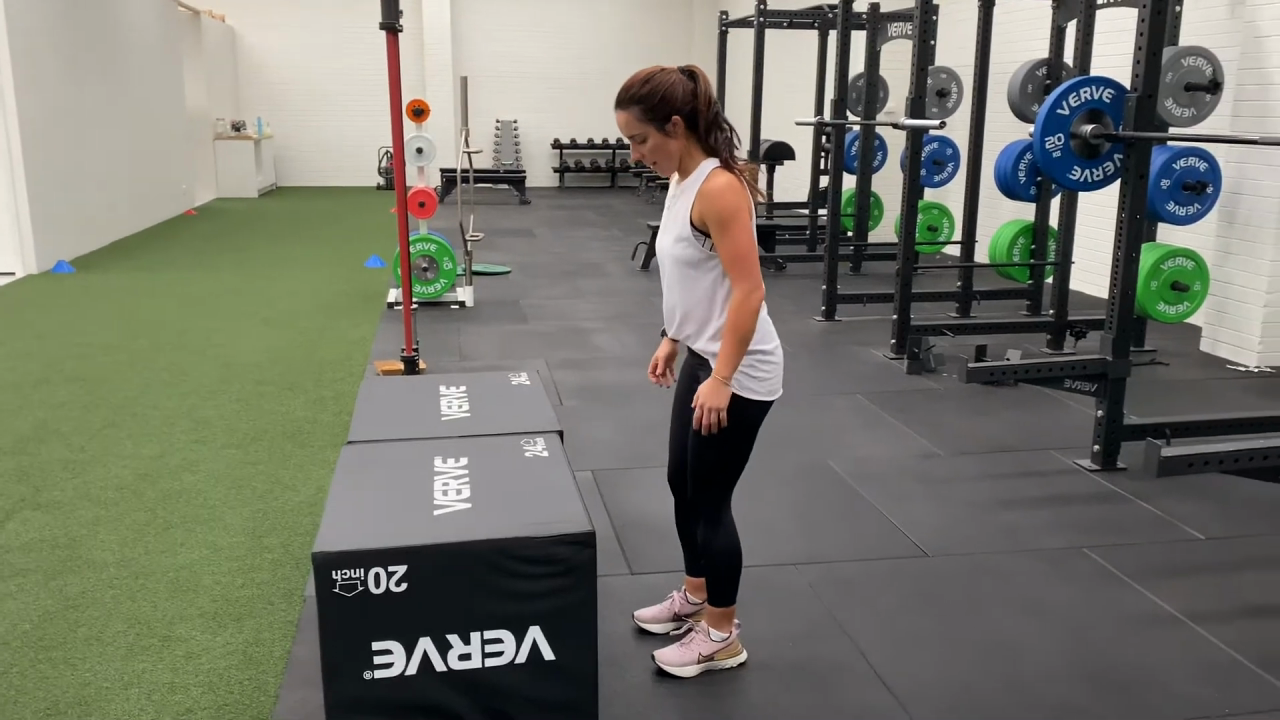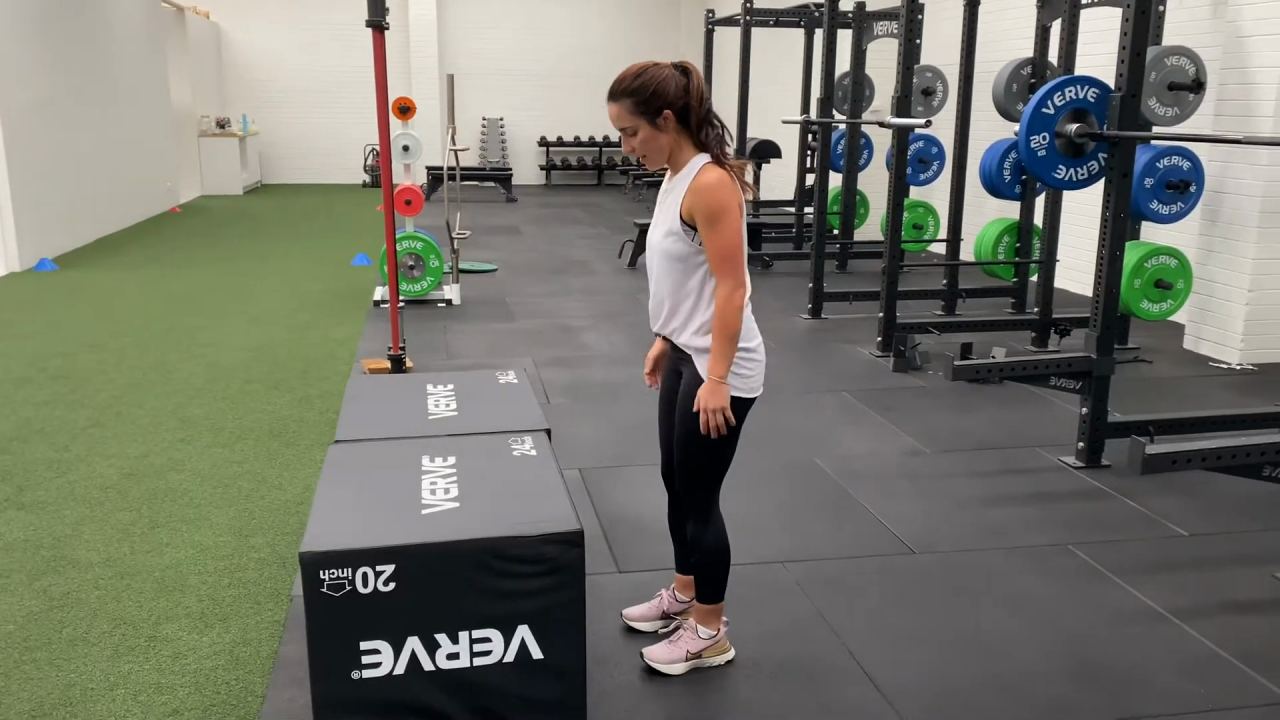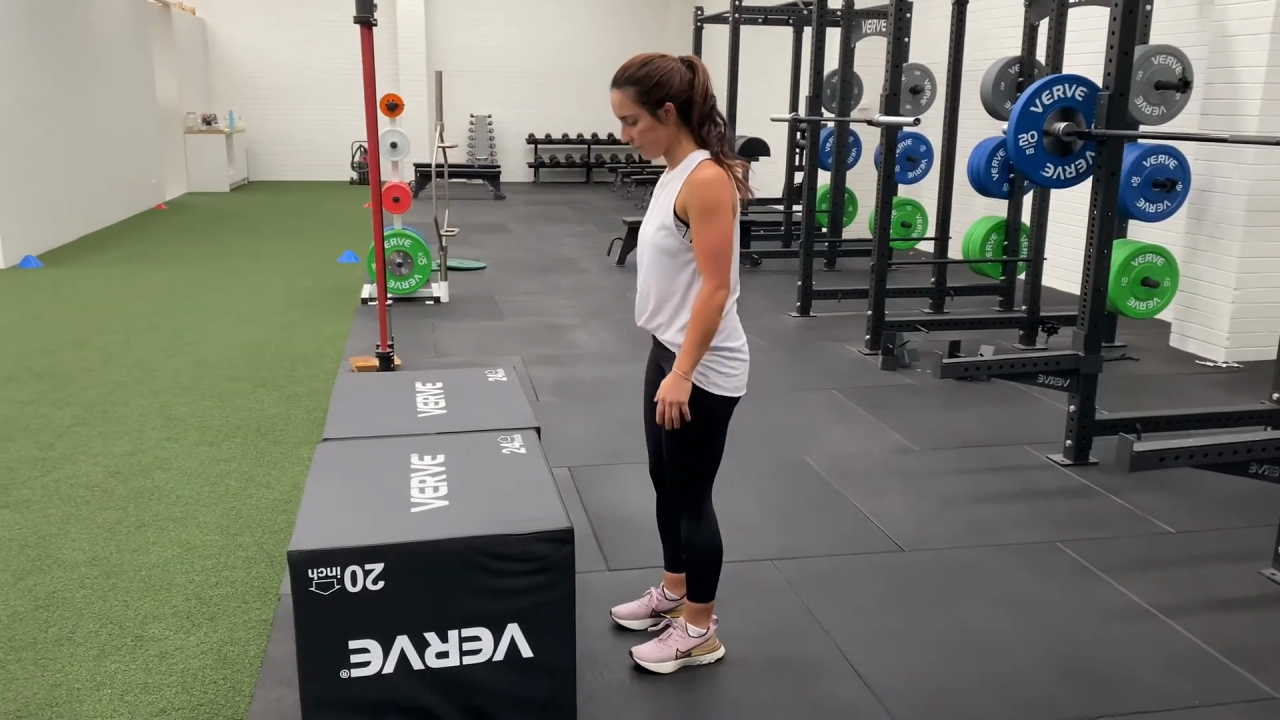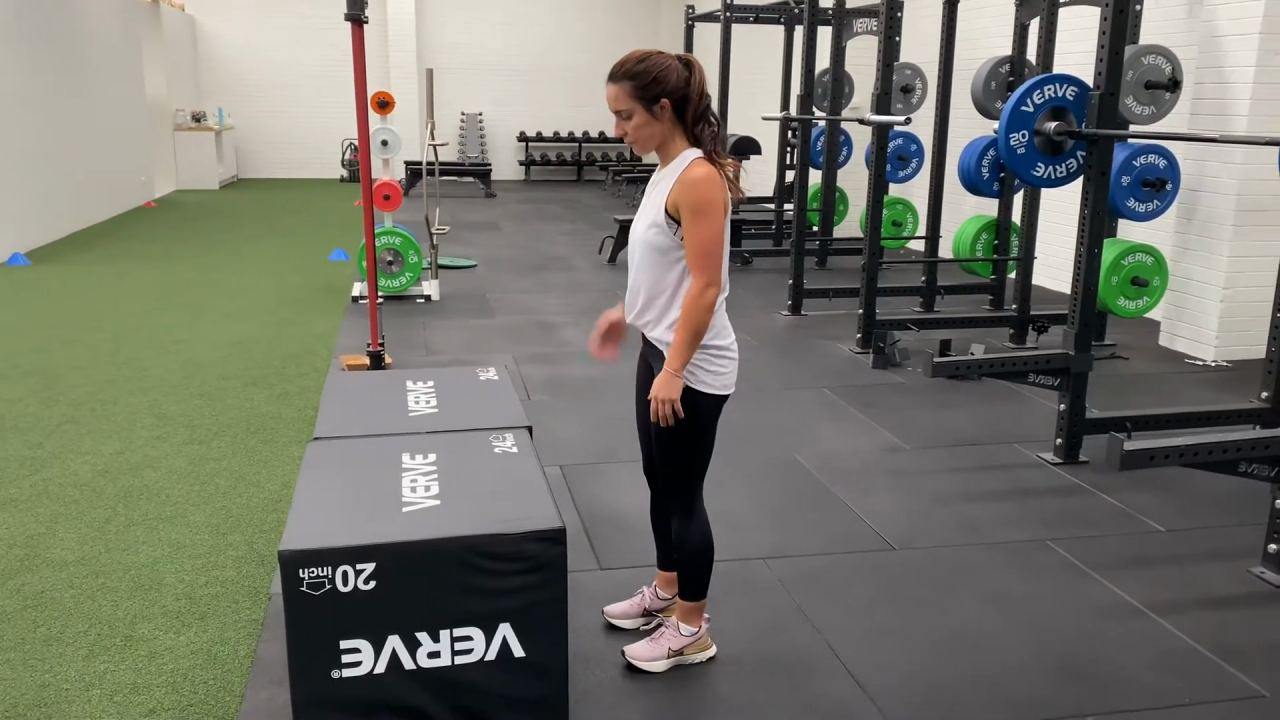
dt=0.3s
person 1, frame 1
left shoulder: (718, 188)
right shoulder: (683, 181)
left elbow: (748, 291)
left wrist: (721, 379)
right wrist: (672, 339)
left hip: (736, 372)
right hip: (702, 358)
left knee: (709, 498)
right knee: (682, 485)
left ankle: (721, 636)
right ankle: (695, 596)
person 1, frame 2
left shoulder: (711, 183)
right shoulder: (677, 177)
left elbow: (731, 288)
left wrist: (715, 381)
right wrist: (663, 342)
left hip: (717, 369)
right hip: (685, 355)
left knee: (699, 496)
right knee: (676, 484)
left ankle: (709, 633)
right ankle: (684, 594)
person 1, frame 3
left shoulder: (707, 180)
right shoulder: (675, 172)
left elbow: (715, 289)
left wrist: (682, 376)
left hip: (702, 368)
right hip: (670, 351)
left knee: (691, 495)
right knee: (665, 483)
left ankle: (699, 631)
right ankle: (673, 592)
person 1, frame 4
left shoulder: (699, 178)
right shoulder: (667, 171)
left elbow: (705, 285)
left wrist: (672, 372)
right wrist: (626, 313)
left hip: (691, 366)
right hip: (660, 350)
left knee: (682, 494)
right knee: (660, 483)
left ankle: (691, 629)
right ankle: (666, 591)
